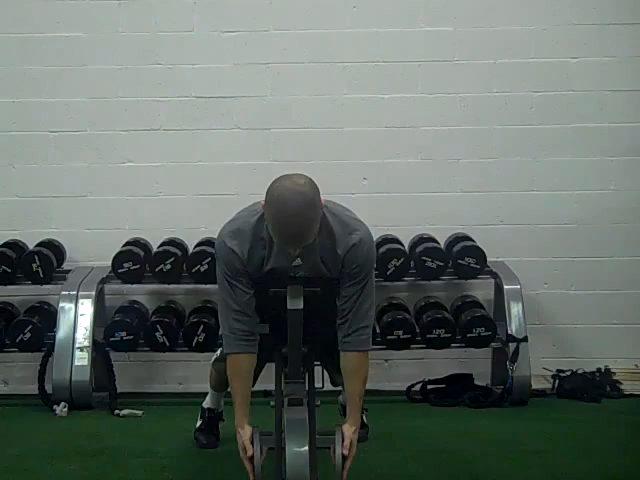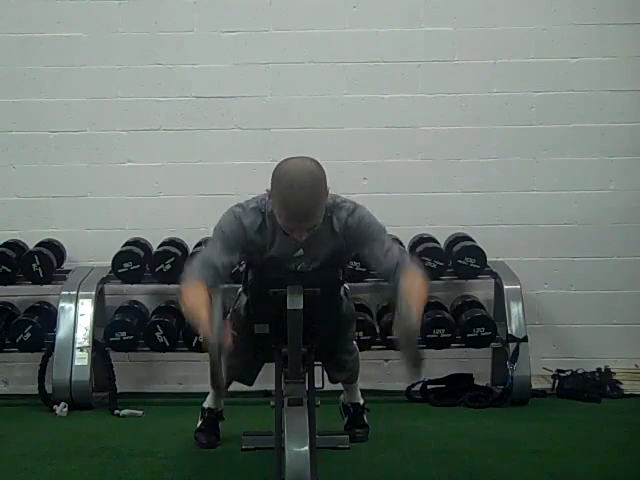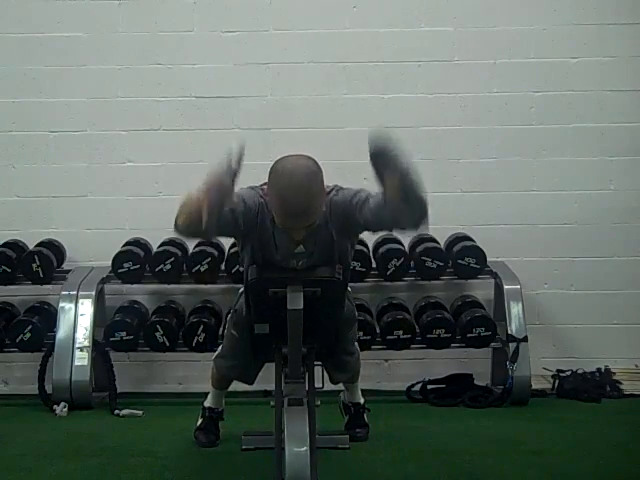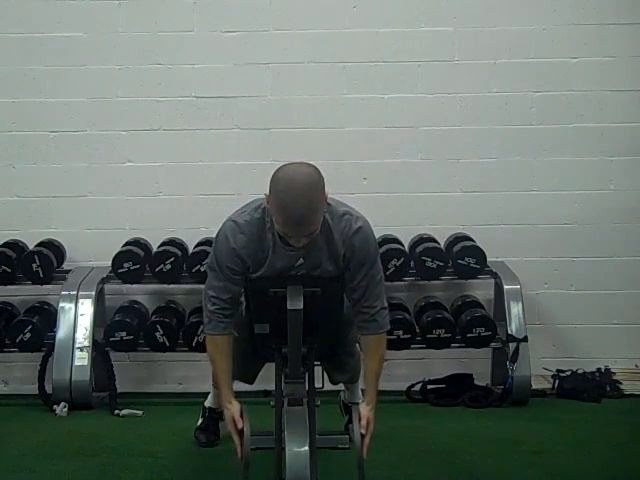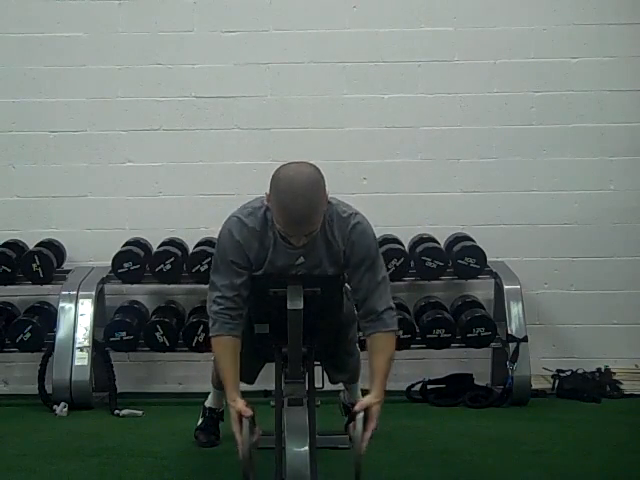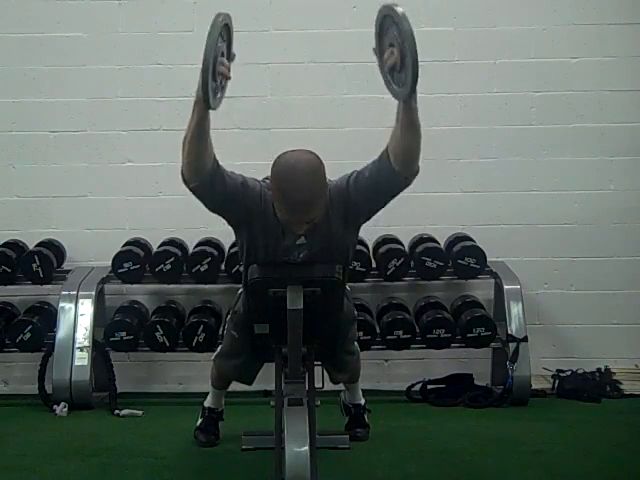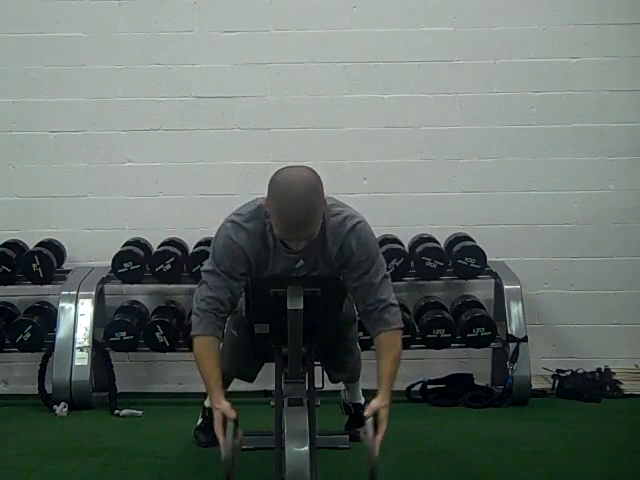
dt=0.7s
person 1, frame 1
left shoulder: (354, 239)
right shoulder: (234, 239)
left elbow: (355, 332)
right elbow: (239, 333)
left wrist: (352, 420)
right wrist: (242, 422)
right hip: (259, 307)
right knee: (228, 355)
left ankle: (350, 405)
right ankle: (211, 407)
person 1, frame 2
left shoulder: (351, 219)
right shoulder: (243, 220)
left elbow: (397, 264)
right elbow: (200, 272)
left wrist: (411, 310)
right wrist: (205, 320)
left knee: (345, 362)
right knee: (230, 358)
left ankle: (353, 402)
right ankle: (212, 406)
person 1, frame 3
left shoulder: (344, 204)
right shoulder: (249, 205)
left elbow: (412, 213)
right elbow: (185, 224)
left wrist: (401, 187)
right wrist: (205, 202)
left knee: (346, 362)
right knee: (230, 361)
left ankle: (353, 402)
right ankle: (212, 406)
person 1, frame 4
left shoulder: (354, 231)
right shoulder: (236, 233)
left elbow: (372, 315)
right elbow: (218, 315)
left wrist: (370, 400)
right wrist: (227, 399)
right knee: (233, 359)
left ankle: (352, 399)
right ankle: (212, 404)
person 1, frame 5
left shoulder: (353, 228)
right shoulder: (240, 229)
left elbow: (378, 310)
right elbow: (225, 312)
left wrist: (377, 391)
right wrist: (232, 396)
left knee: (345, 363)
right knee: (232, 359)
left ankle: (352, 399)
right ankle: (214, 405)
person 1, frame 6
left shoulder: (346, 200)
right shoulder: (249, 202)
left elbow: (403, 169)
right elbow: (196, 177)
left wrist: (406, 98)
right wrist: (202, 103)
left knee: (346, 366)
right knee: (228, 365)
left ankle: (354, 401)
right ankle: (213, 406)
person 1, frame 7
left shoulder: (352, 230)
right shoulder: (237, 231)
left elbow: (382, 311)
right elbow: (208, 312)
left wrist: (384, 393)
right wrist: (218, 398)
left knee: (346, 361)
right knee: (229, 357)
left ankle: (353, 400)
right ankle: (210, 405)
